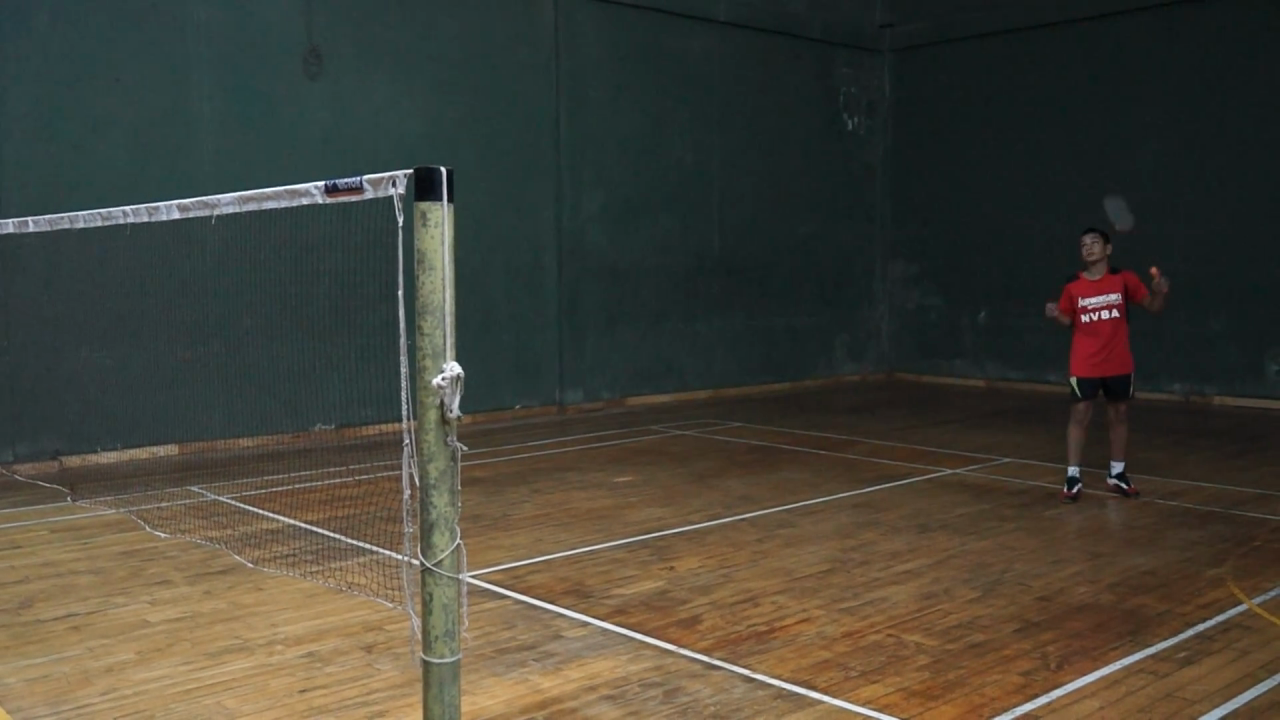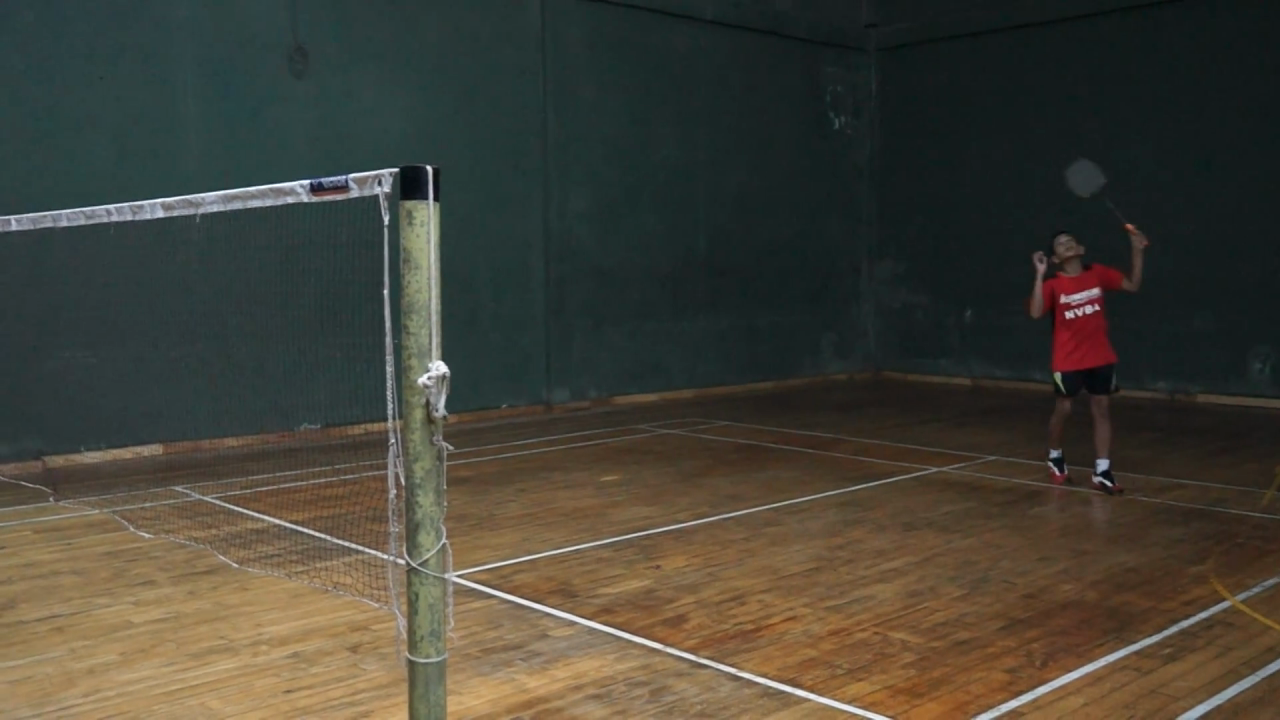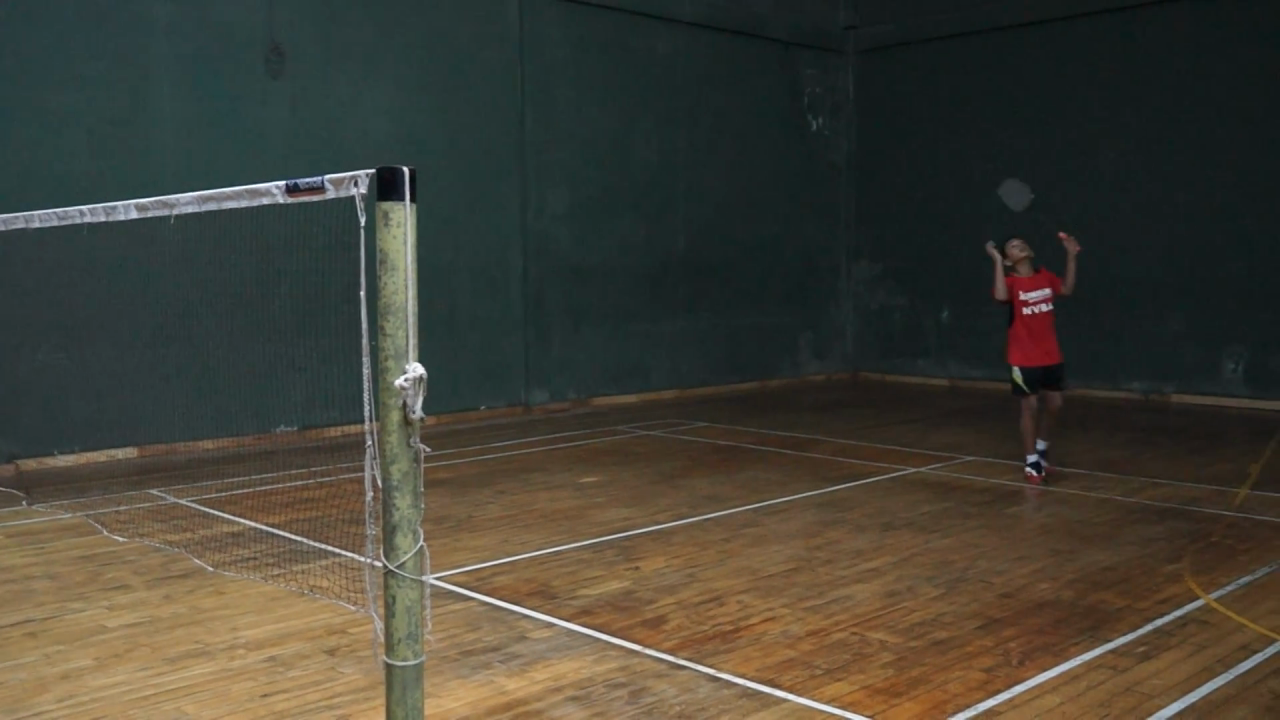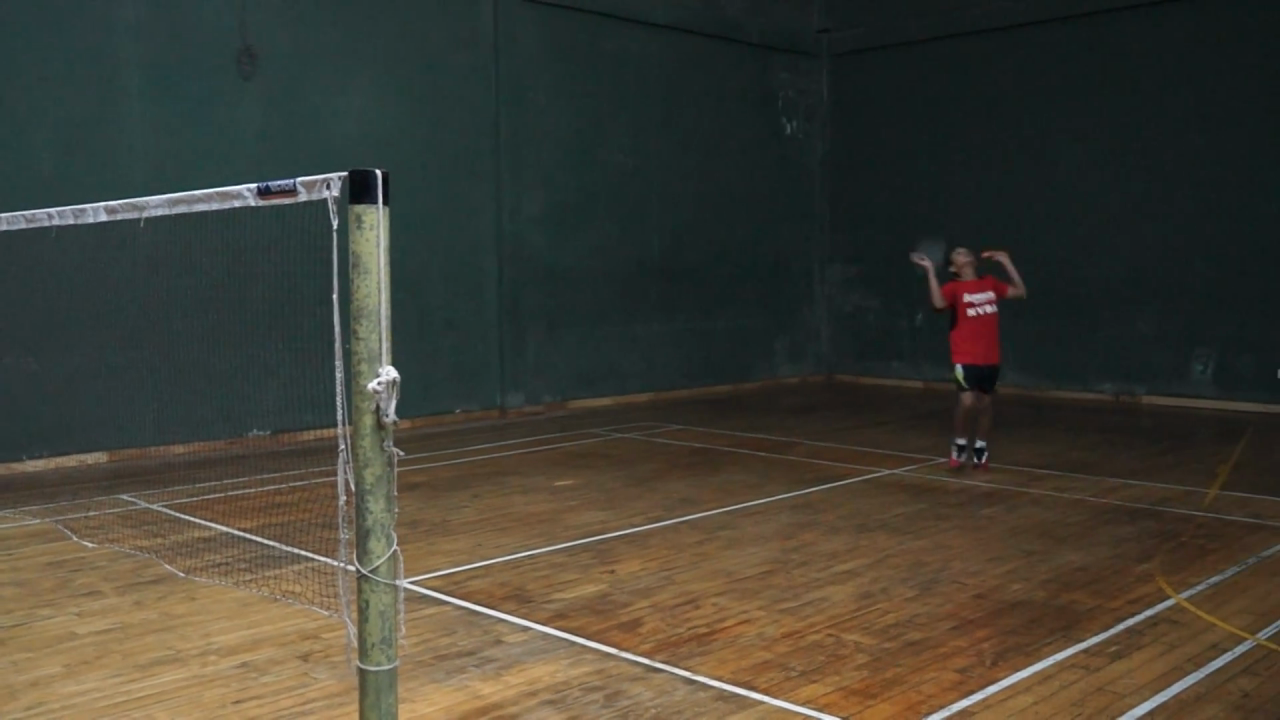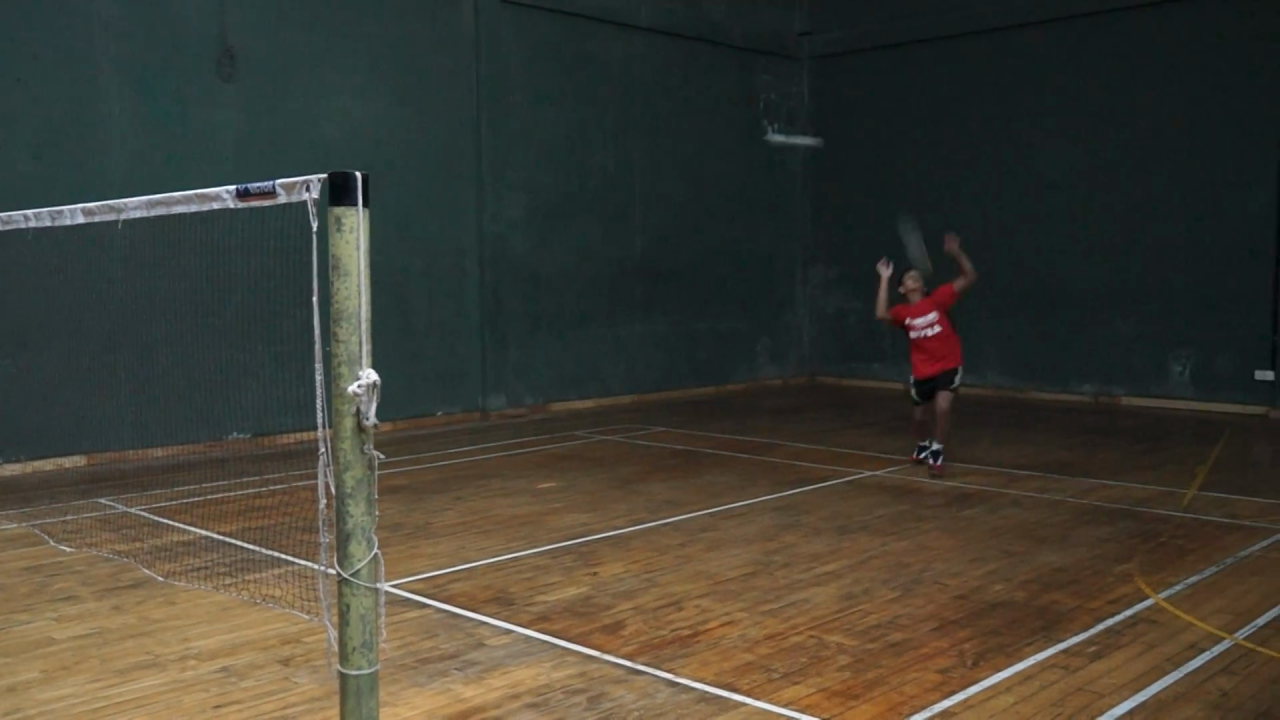
dt=0.3s
person 1, frame 1
left shoulder: (1124, 279)
right shoulder: (1073, 286)
left elbow: (1154, 306)
right elbow: (1067, 320)
left wrist: (1161, 290)
right wrist: (1055, 314)
left hip: (1119, 363)
right hip: (1084, 364)
left knee: (1118, 415)
right knee: (1080, 416)
left ankle: (1117, 474)
right ankle: (1073, 478)
person 1, frame 2
left shoulder: (1098, 273)
right shoulder: (1052, 284)
left elbow: (1132, 285)
right elbow: (1035, 313)
left wrist: (1137, 252)
right wrist: (1039, 274)
left hip: (1100, 357)
right hip: (1067, 360)
left knee: (1101, 411)
right knee: (1063, 410)
left ankle: (1102, 472)
right ankle: (1055, 457)
person 1, frame 3
left shoulder: (1045, 276)
right shoulder: (1011, 281)
left elbow: (1067, 289)
right elbow: (1000, 296)
left wrist: (1071, 255)
right wrist: (997, 261)
left hip: (1051, 354)
right hip: (1023, 357)
left knee: (1055, 404)
right knee: (1030, 406)
left ankle: (1041, 446)
right ankle: (1032, 462)
person 1, frame 4
left shoulder: (990, 282)
right shoulder: (953, 287)
left elbow: (1020, 292)
right elbow: (939, 303)
left wrist: (1006, 263)
right wrist: (930, 270)
left hip: (991, 357)
right hip: (965, 357)
left knee: (985, 403)
right knee: (967, 402)
left ankle: (981, 447)
right ankle: (960, 445)
person 1, frame 5
left shoulder: (938, 297)
right shoulder: (902, 312)
left elbow: (969, 277)
right elbow: (881, 314)
left wrist: (957, 252)
right wrist: (884, 279)
left hip: (948, 365)
right hip: (922, 370)
left knee: (943, 406)
right knee: (919, 417)
left ankle: (937, 451)
right ankle: (923, 445)
